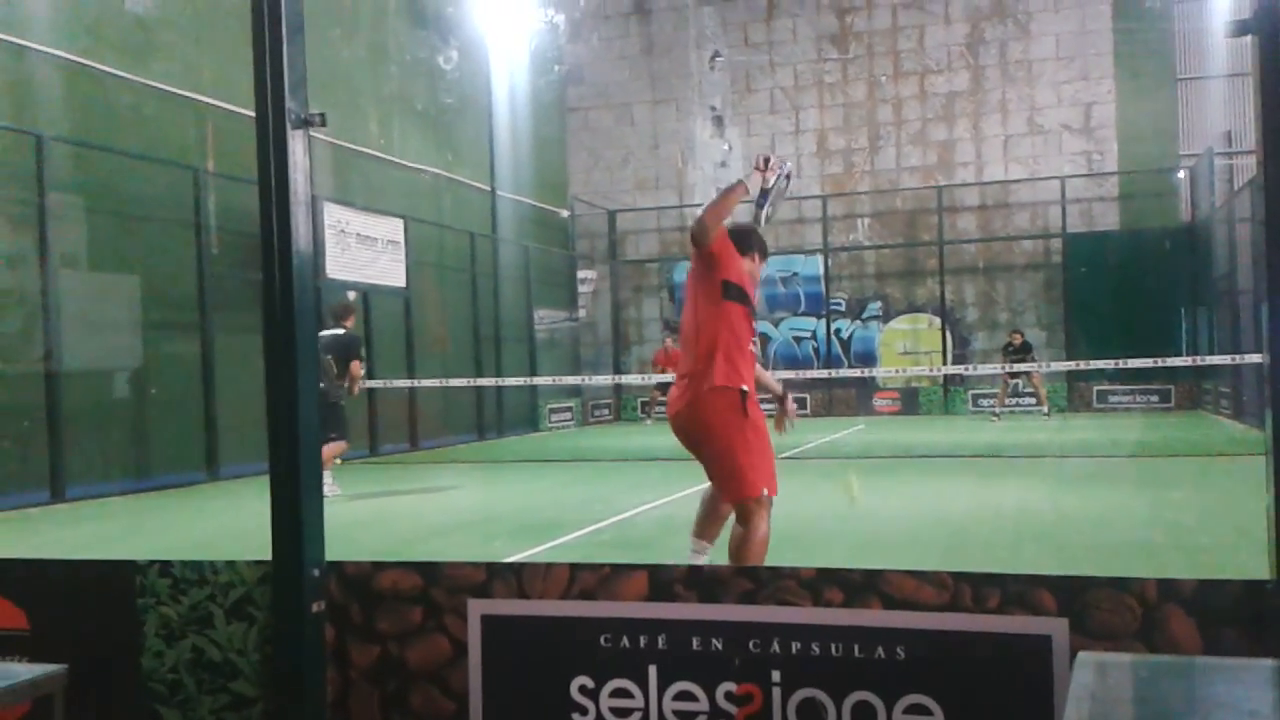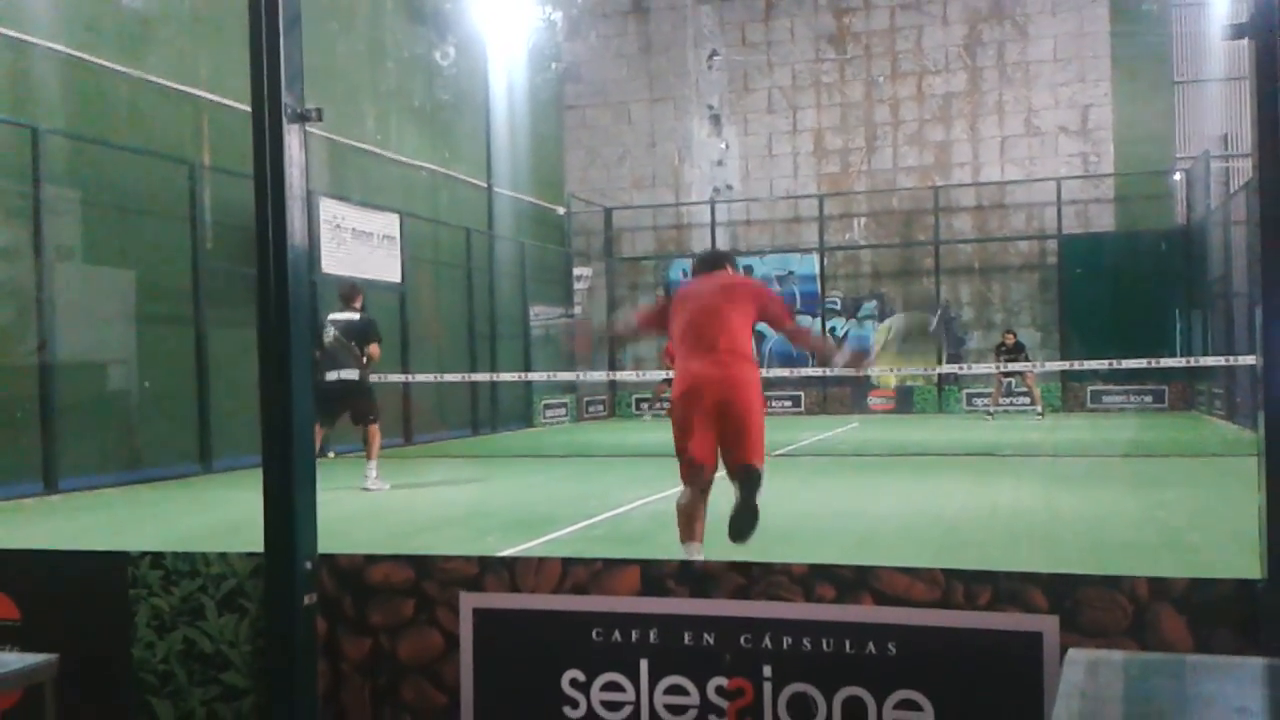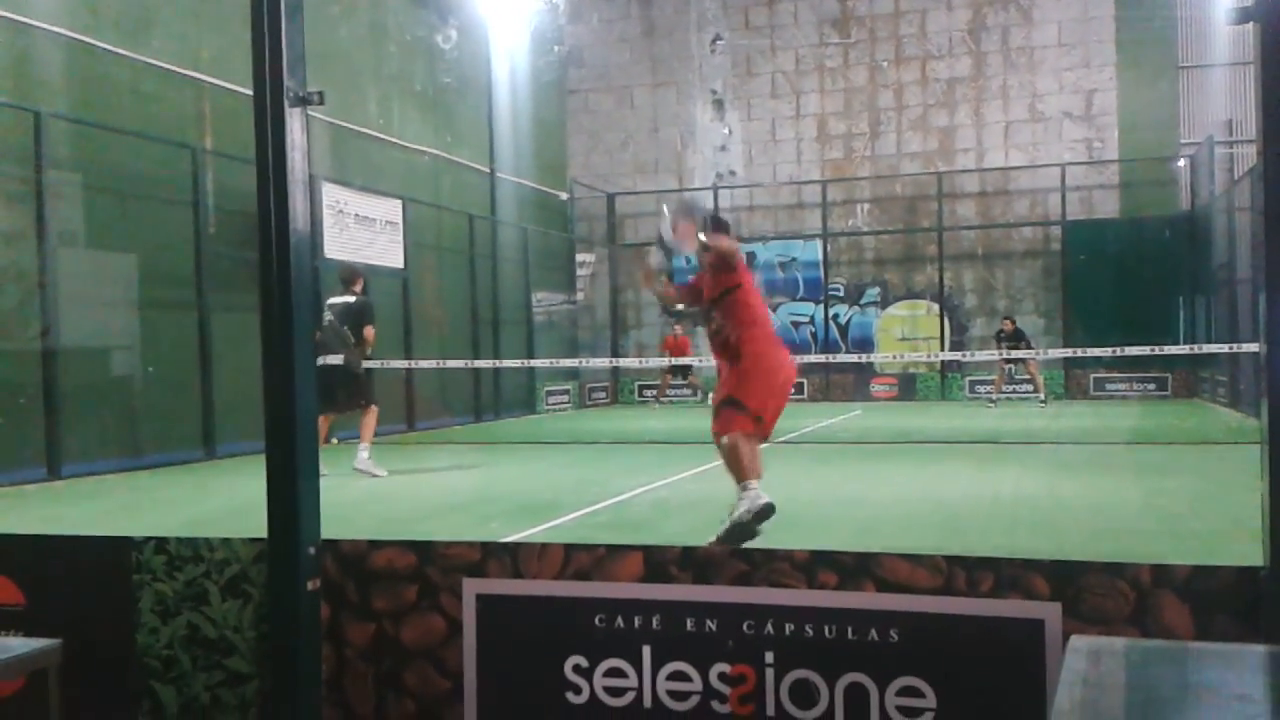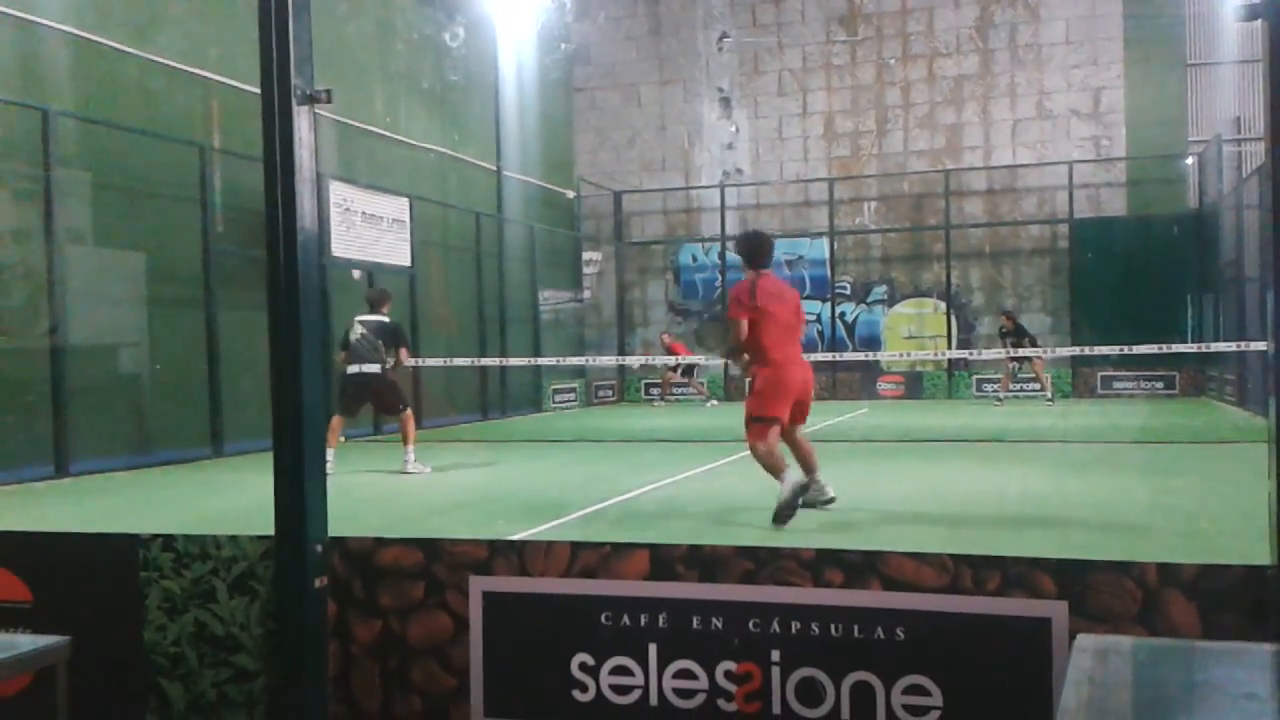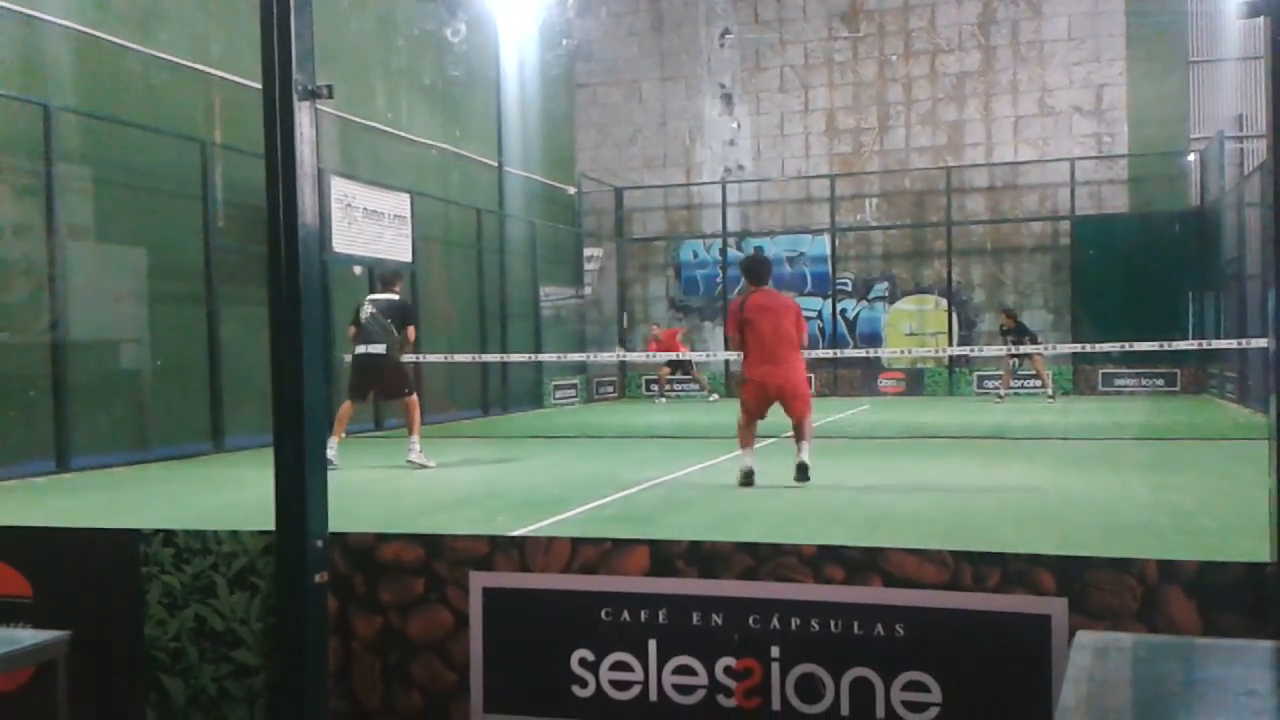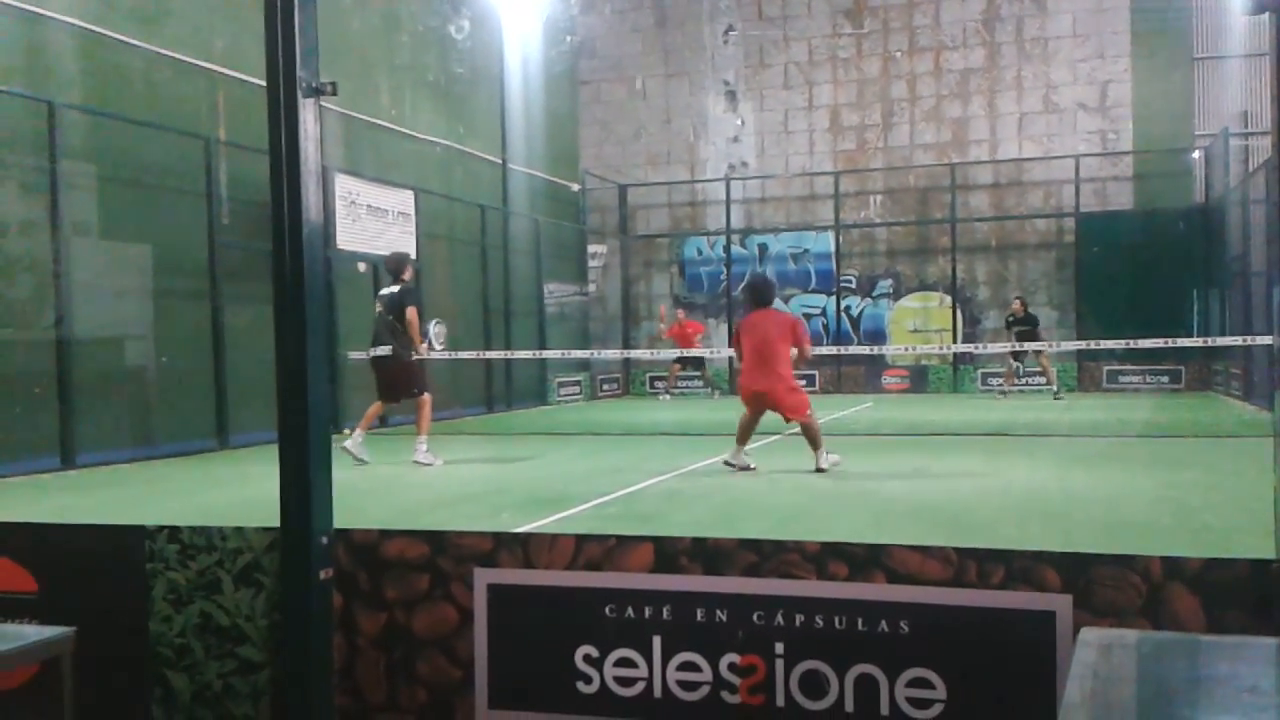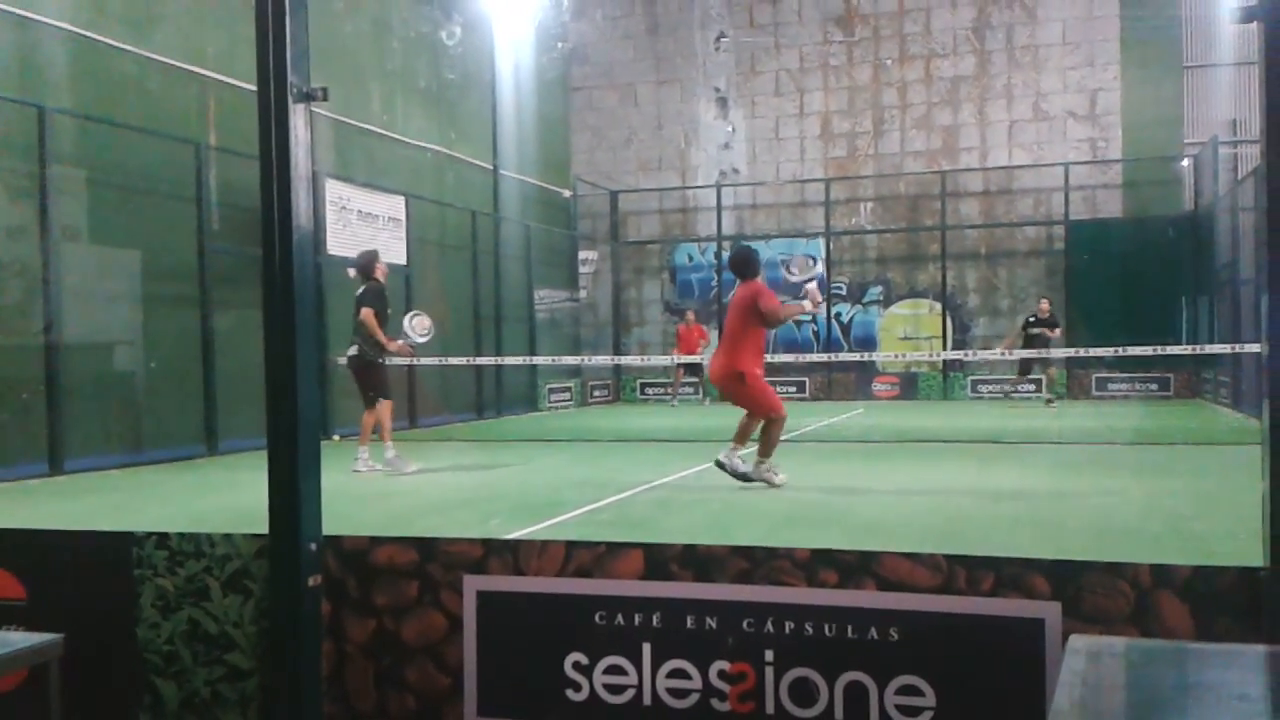
dt=0.4s
person 1, frame 1
left shoulder: (729, 291)
right shoulder: (714, 261)
left elbow: (744, 359)
right elbow: (703, 224)
left wrist: (781, 393)
right wrist: (750, 180)
left hip: (684, 404)
right hip: (721, 398)
left knee: (726, 484)
right knee: (754, 507)
left ankle: (697, 562)
person 1, frame 2
left shoulder: (680, 296)
right shoulder: (745, 288)
left elbow: (632, 329)
right elbow: (795, 330)
right wrist: (833, 352)
left hip: (690, 387)
right hip: (737, 382)
left knee: (696, 484)
right knee: (746, 470)
left ankle: (692, 564)
right ankle: (748, 484)
person 1, frame 3
left shoulder: (728, 262)
right shoulder: (703, 282)
left elbow: (731, 248)
right elbow: (673, 296)
left wrist: (700, 239)
right wrist: (656, 281)
left hip: (758, 361)
right hip: (772, 364)
left knee: (728, 433)
right knee: (742, 440)
left ankle: (753, 499)
right ankle: (752, 501)
person 1, frame 4
left shoulder: (744, 289)
right shoulder: (789, 290)
left elbow: (740, 336)
left wrist: (735, 355)
left hip: (773, 375)
right hip: (801, 371)
left knee: (760, 442)
right knee: (791, 431)
left ankle: (792, 482)
right ankle: (818, 488)
person 1, frame 5
left shoulder: (739, 305)
right shoulder: (790, 303)
left elbow: (735, 344)
right elbow: (803, 343)
left hip: (758, 378)
right hip: (792, 375)
left knee: (749, 418)
right knee: (802, 418)
left ankle: (747, 464)
right ankle: (803, 457)
person 1, frame 6
left shoulder: (743, 323)
right shoulder: (790, 320)
right elbow: (806, 354)
right wrist: (794, 353)
left hip: (748, 386)
right hip: (779, 386)
left knee: (754, 411)
right knee: (804, 414)
left ankle: (737, 454)
right ankle: (822, 457)
person 1, frame 7
left shoulder: (742, 292)
right shoulder: (758, 289)
left elbow: (770, 320)
right elbow: (778, 314)
left wrist: (801, 305)
right wrist: (807, 305)
left hip: (725, 367)
right hip: (738, 369)
left knee: (758, 411)
right knee: (777, 415)
left ankle: (730, 455)
right ankle: (763, 467)
person 2, frame 1
left shoulder: (321, 337)
right shoulder: (351, 338)
left elbow: (323, 367)
right elbow: (355, 369)
right wrist: (353, 387)
right hip: (328, 394)
left knee: (329, 438)
right knee: (339, 443)
left ankle: (327, 483)
person 2, frame 2
left shoulder: (327, 321)
right shoulder: (366, 321)
left elbow: (318, 354)
right elbow: (374, 352)
right wrist: (365, 366)
left hip: (328, 381)
right hip: (355, 380)
left knee: (319, 427)
right knee: (372, 427)
right ankle: (371, 476)
person 2, frame 3
left shoulder: (328, 304)
right shoulder: (362, 303)
right elbow: (369, 334)
right wrist: (366, 350)
left hip: (324, 366)
right hip: (346, 365)
left knee: (325, 414)
right knee: (370, 410)
right ankle: (363, 456)
person 2, frame 4
left shoulder: (354, 324)
right shoulder: (393, 326)
left elbow: (342, 357)
right elbow: (403, 359)
right wrist: (389, 370)
left hip: (352, 375)
right hip: (377, 374)
left knee: (340, 416)
right knee: (406, 415)
left ankle: (327, 461)
right ankle: (410, 461)
person 2, frame 5
left shoulder: (365, 301)
right shoulder: (403, 304)
left elbow: (352, 332)
right elbow: (410, 337)
left hip: (361, 355)
right hip: (385, 355)
left knee: (351, 402)
right knee: (411, 401)
left ankle: (331, 449)
right ankle: (415, 451)
person 2, frame 6
left shoulder: (383, 293)
right shoulder: (408, 290)
right elbow: (411, 316)
left wrist: (411, 345)
right wrist: (418, 344)
left hip: (378, 353)
right hip: (397, 355)
left knee: (383, 401)
right knee: (423, 399)
left ankle: (355, 441)
right ankle: (422, 450)
person 2, frame 7
left shoulder: (367, 290)
right shoulder: (375, 289)
right elbow: (366, 316)
left wrist: (392, 344)
right wrist: (386, 342)
left hip: (361, 354)
right hip: (368, 355)
left knee: (372, 407)
right knee: (383, 402)
left ankle: (362, 458)
right ankle: (390, 455)
